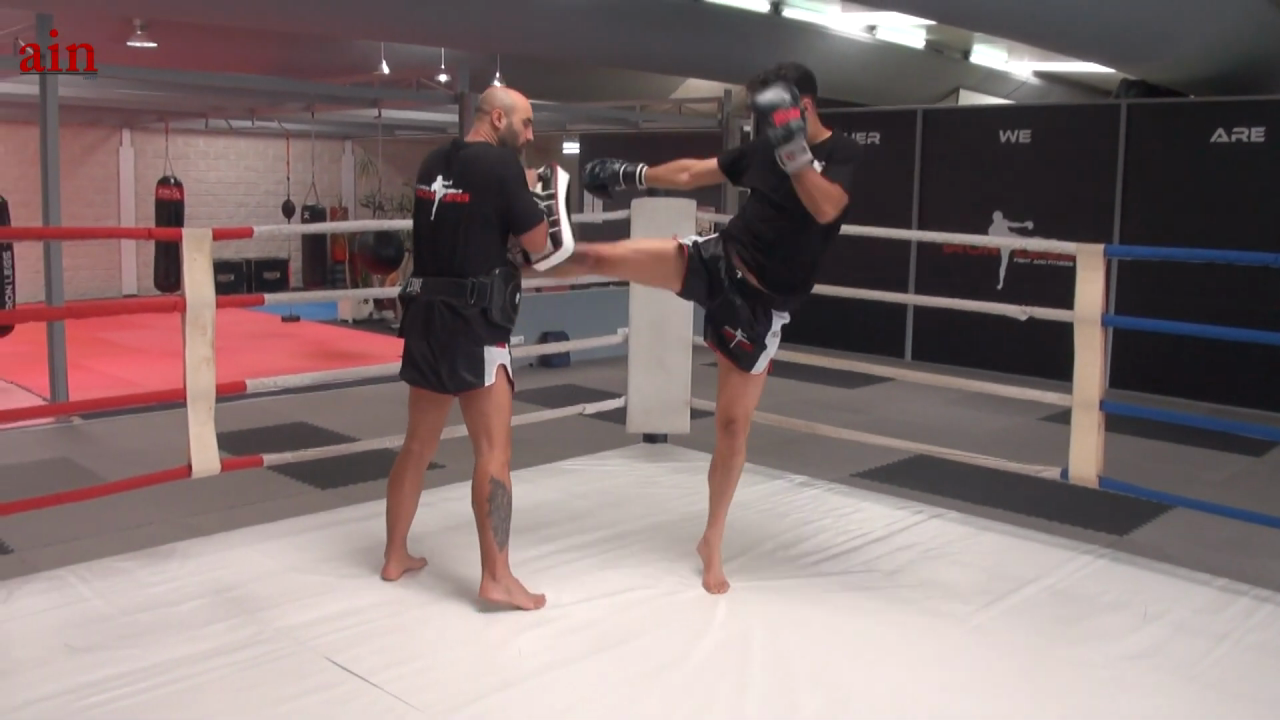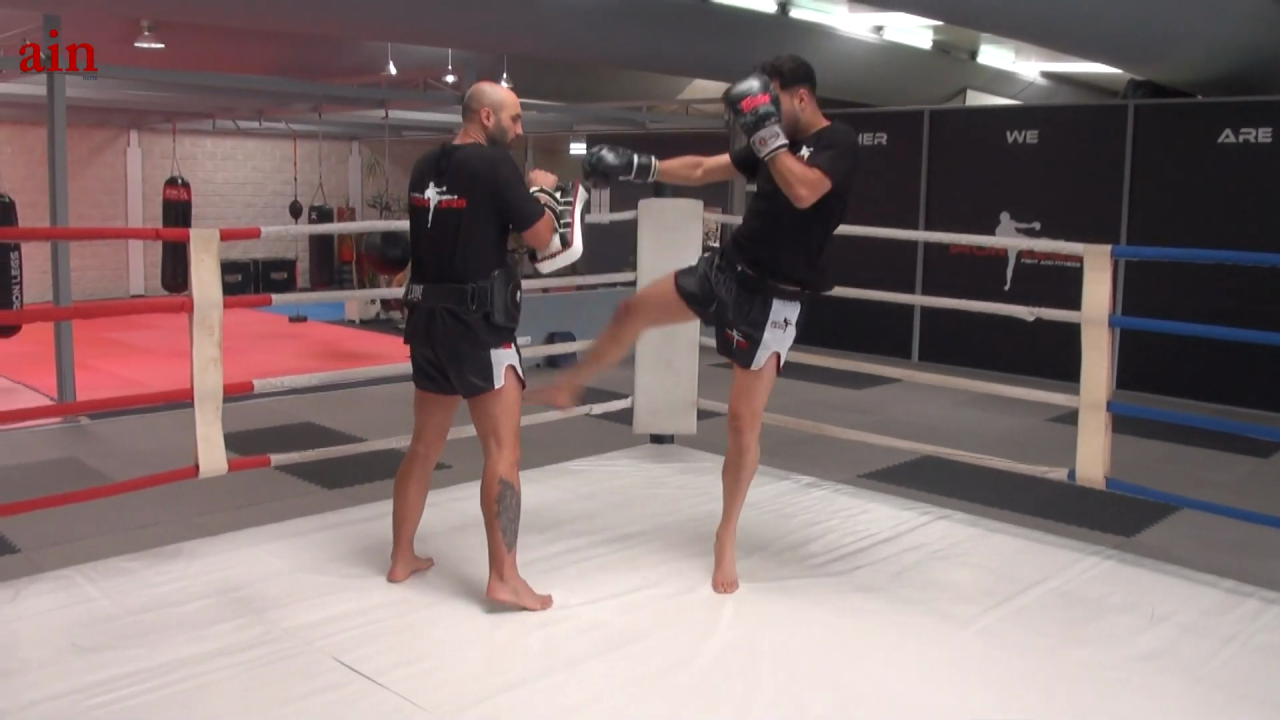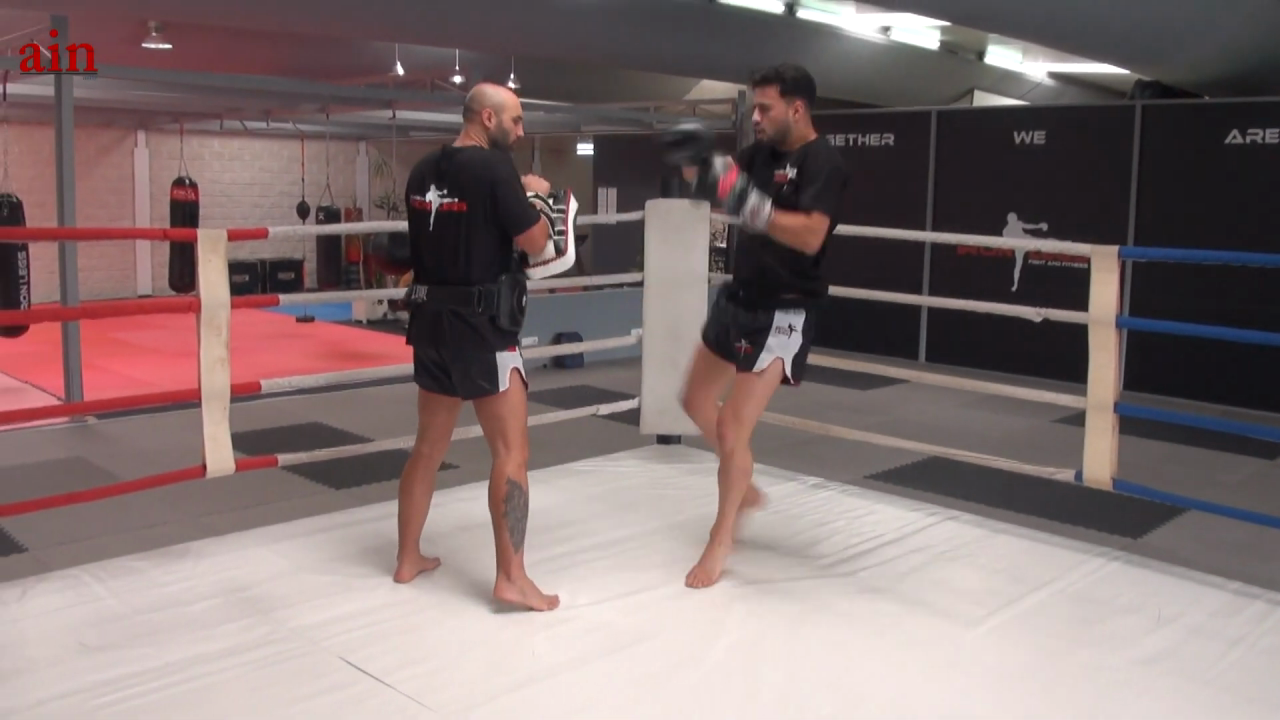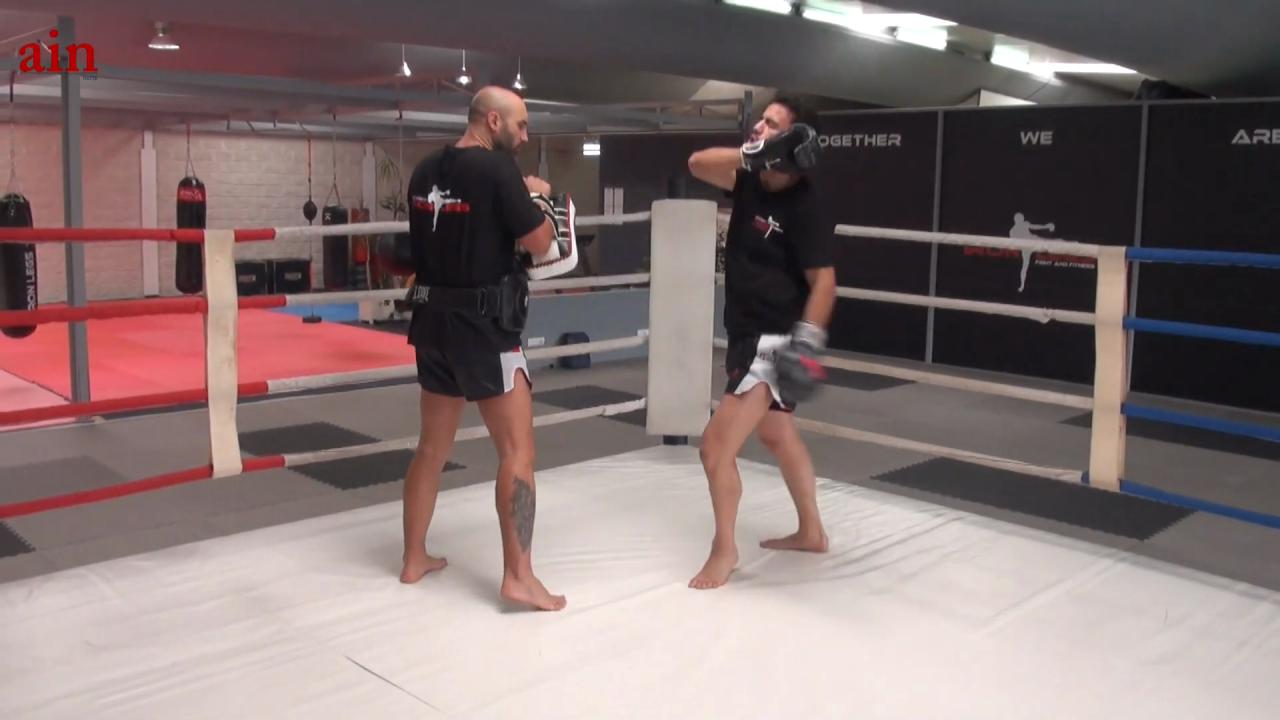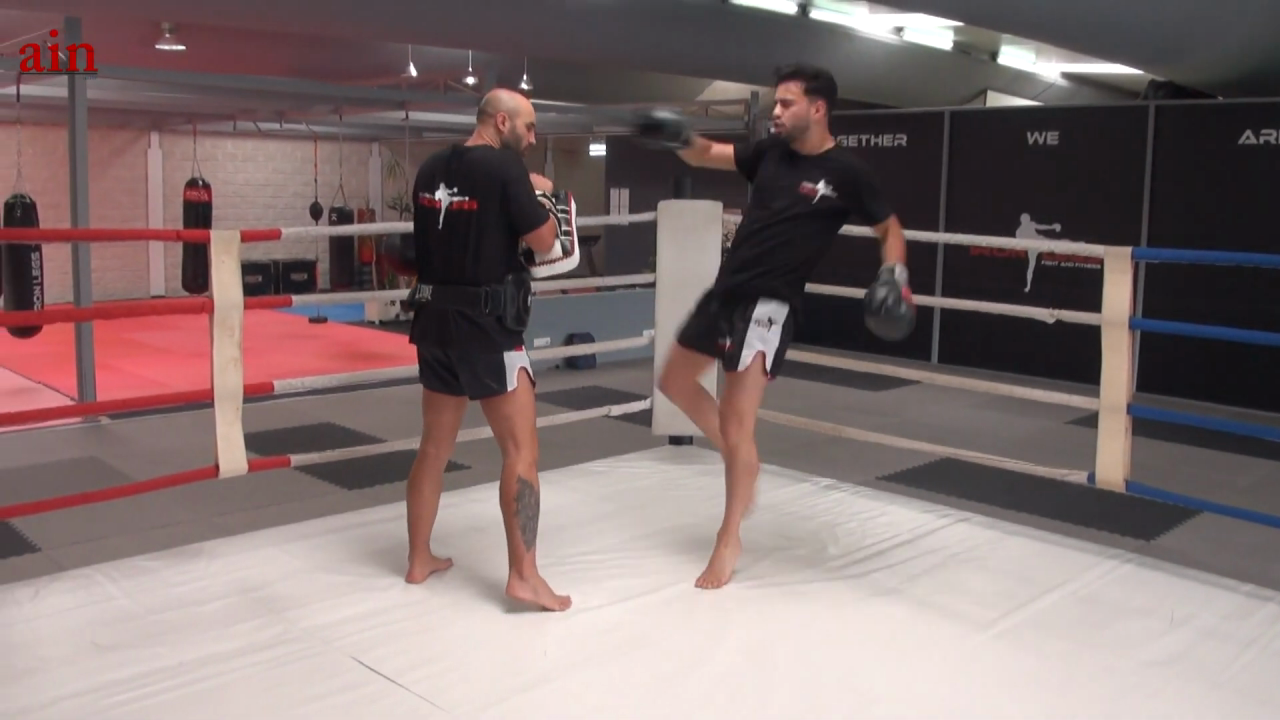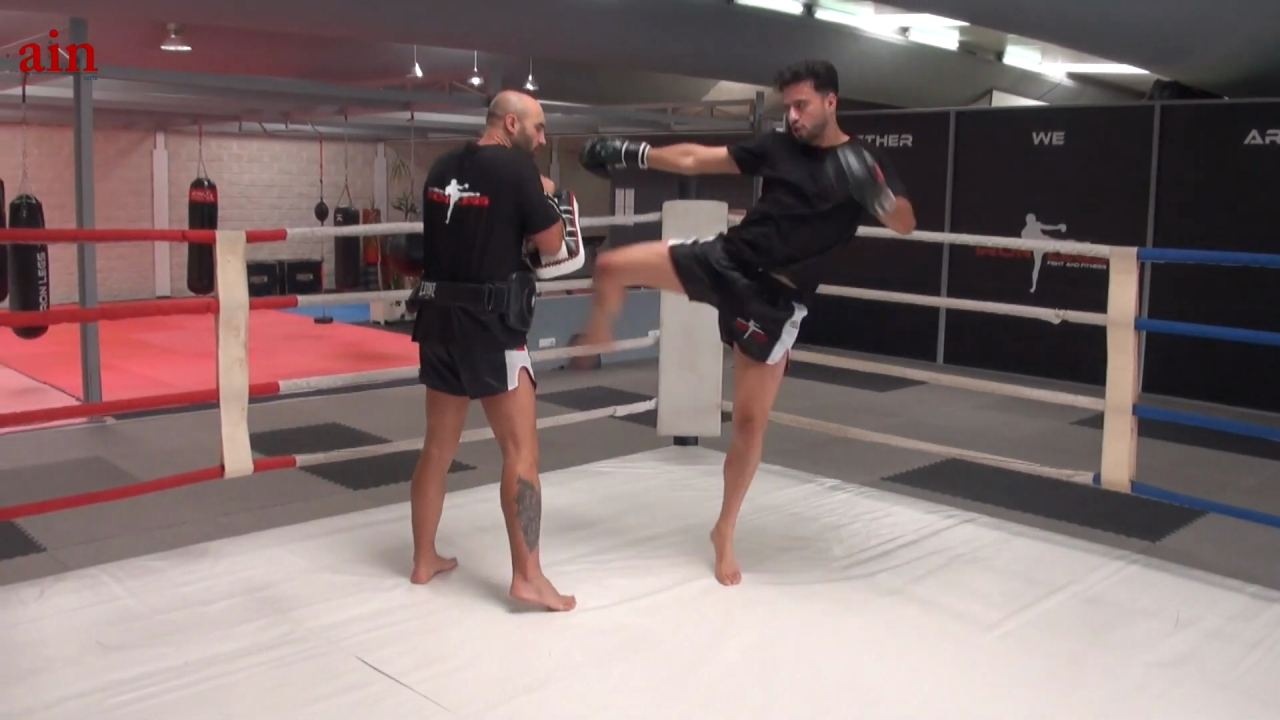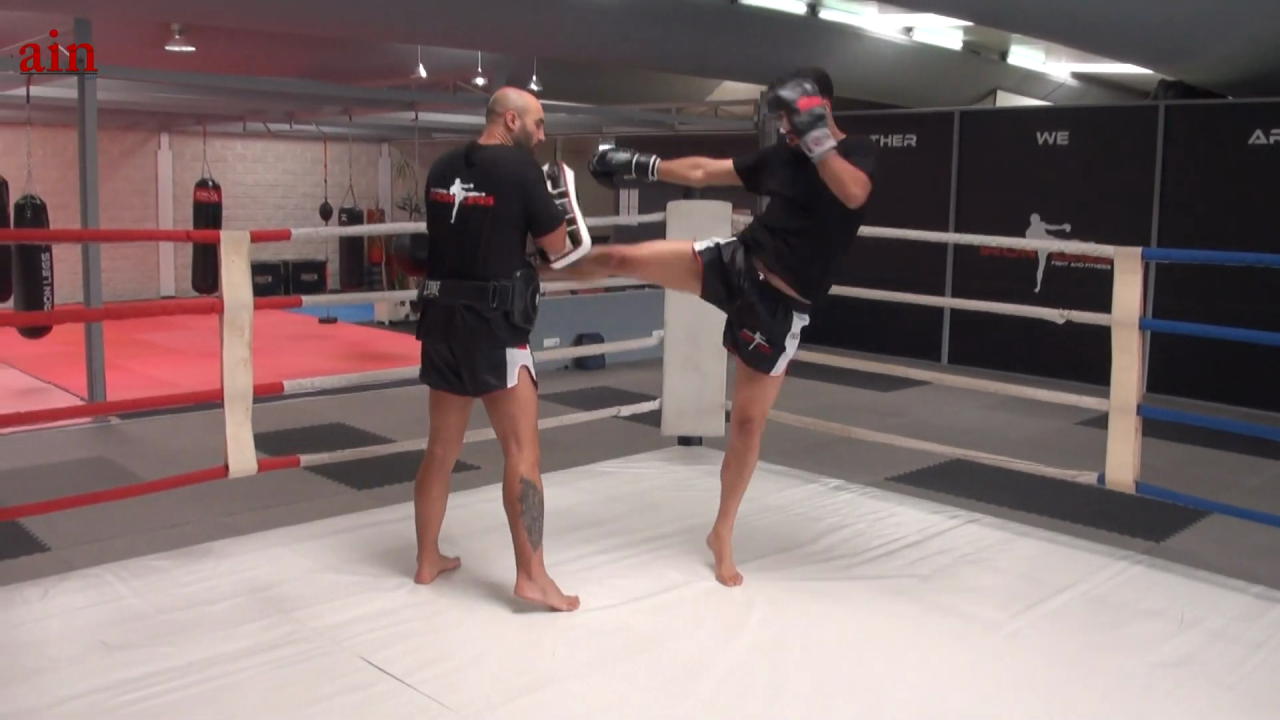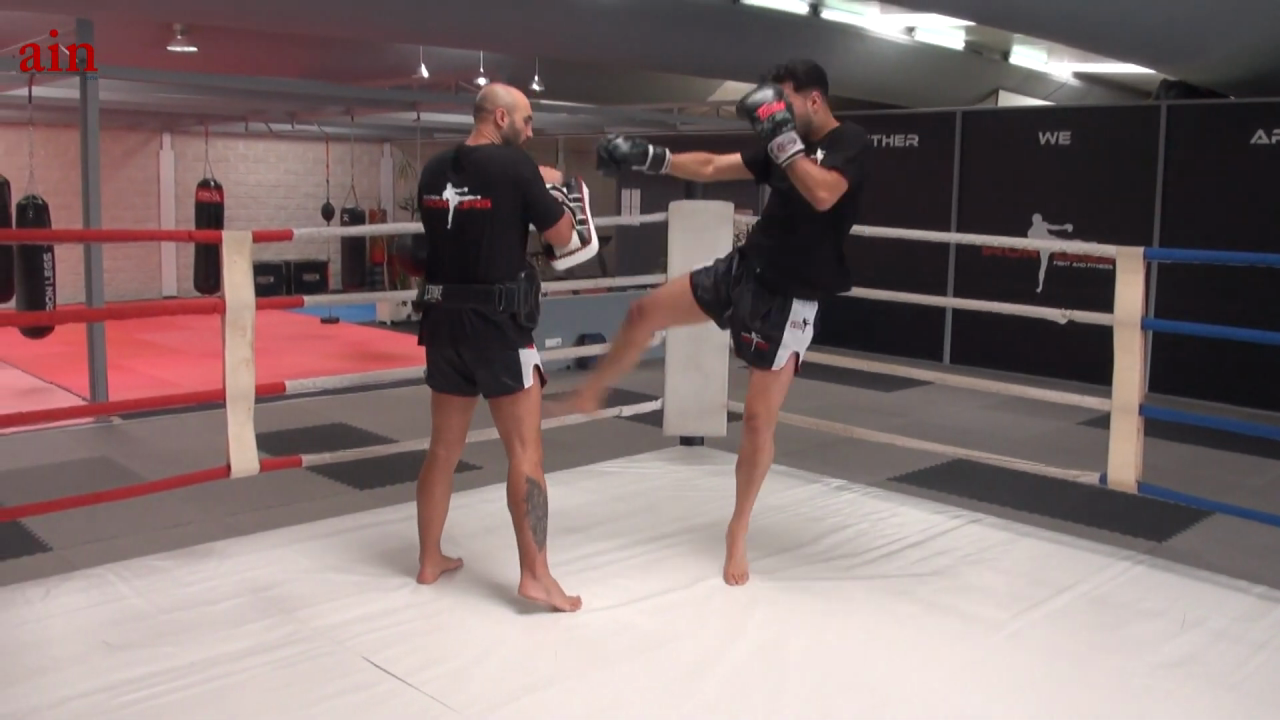
dt=0.1s
person 1, frame 1
left shoulder: (435, 163)
right shoulder: (499, 163)
right elbow: (536, 244)
right wrist: (540, 196)
left hip: (423, 314)
right hip: (473, 320)
left knee: (418, 444)
right knee: (494, 448)
left ankle: (395, 556)
right ankle: (496, 578)
person 1, frame 2
left shoulder: (425, 168)
right shoulder: (493, 162)
right elbow: (541, 238)
right wrist: (540, 189)
left hip: (428, 318)
right hip: (477, 323)
left knee: (425, 444)
right knee: (503, 449)
left ankle: (401, 558)
right ankle: (504, 578)
person 1, frame 3
left shoulder: (425, 170)
right shoulder: (493, 166)
right elbow: (534, 242)
right wrist: (533, 194)
left hip: (432, 320)
right hip: (482, 325)
left knee: (428, 447)
right knee: (511, 451)
left ankle: (408, 558)
right ankle: (511, 578)
person 1, frame 4
left shoulder: (426, 170)
right shoulder: (496, 168)
right elbow: (539, 244)
right wrist: (536, 196)
left hip: (434, 321)
right hip: (484, 326)
left knee: (432, 447)
right knee: (517, 450)
left ankle: (414, 558)
right ankle: (519, 576)
person 1, frame 5
left shoulder: (431, 168)
right shoulder: (503, 167)
right elbow: (543, 243)
right wrist: (541, 197)
left hip: (435, 321)
right hip: (487, 325)
left knee: (434, 446)
right knee: (521, 449)
left ankle: (419, 558)
right ankle: (524, 576)
person 1, frame 6
left shoulder: (443, 168)
right shoulder: (515, 166)
right elbow: (552, 245)
right wrist: (547, 196)
left hip: (439, 319)
right hip: (490, 323)
left knee: (438, 446)
right knee: (521, 449)
left ankle: (424, 560)
right ankle: (528, 576)
person 1, frame 7
left shoulder: (444, 166)
right shoulder: (518, 166)
right elbow: (555, 243)
right wrist: (545, 193)
left hip: (440, 317)
right hip: (492, 322)
left knee: (441, 446)
right knee: (522, 449)
left ankle: (428, 560)
right ankle: (532, 577)
person 1, frame 8
left shoulder: (434, 170)
right shoulder: (512, 163)
right elbow: (564, 236)
right wrist: (550, 187)
left hip: (444, 320)
right hip: (498, 324)
left knee: (443, 447)
right knee: (525, 449)
left ankle: (430, 560)
right ankle: (535, 576)
person 2, frame 1
left shoulder: (842, 155)
right shoulder: (762, 150)
left elbow: (825, 209)
right elbow: (692, 173)
left wrist: (790, 143)
right wrist: (626, 173)
left hip: (764, 303)
right hip: (716, 262)
left knee: (733, 427)
right knee: (606, 257)
left ankle: (713, 541)
person 2, frame 2
left shoulder: (837, 143)
right shoulder: (769, 142)
left elbow: (803, 193)
right elbow: (703, 170)
left wrist: (765, 129)
right wrist: (635, 166)
left hip: (771, 300)
right hip: (726, 270)
left knee: (742, 427)
right knee: (634, 312)
left ankle: (725, 542)
right ankle: (568, 386)
person 2, frame 3
left shoulder: (823, 165)
right shoulder: (763, 153)
left elbow: (811, 239)
right elbow: (703, 180)
left wrist: (743, 200)
right wrist: (690, 159)
left hip: (781, 312)
right hip: (740, 295)
left knee: (731, 429)
right knee: (694, 401)
left ankle: (718, 546)
right ankle: (743, 490)
person 2, frame 4
left shoulder: (805, 207)
right shoulder: (753, 175)
left elbow: (823, 284)
right elbow: (698, 164)
left wrist: (806, 348)
right wrist: (759, 151)
left hip: (772, 341)
right hip: (746, 330)
left knee: (715, 446)
right knee: (777, 438)
left ankle: (724, 551)
right ankle: (811, 531)
person 2, frame 5
left shoulder: (847, 173)
right shoulder: (773, 149)
left elbow: (889, 229)
right elbow: (708, 154)
left wrist: (893, 279)
right wrist: (675, 132)
left hip: (765, 304)
right hip: (731, 284)
left knee: (736, 424)
right knee: (674, 383)
left ankle: (729, 542)
right ankle: (739, 458)
person 2, frame 6
left shoulder: (859, 163)
right shoulder: (777, 146)
left elbow: (904, 223)
right elbow: (695, 159)
left wrist: (877, 191)
right wrist: (629, 153)
left hip: (776, 300)
right hip: (726, 261)
left knee: (750, 421)
right knee: (611, 265)
left ankle: (725, 531)
right ankle: (598, 330)
person 2, frame 7
left shoulder: (855, 154)
right shoulder: (780, 154)
left elbow: (853, 195)
right elbow: (704, 171)
left wrist: (815, 129)
right wrist: (639, 165)
left hip: (782, 307)
right hip: (735, 264)
left knee: (748, 423)
right knee: (623, 258)
left ankle: (722, 534)
right ankle: (553, 269)
person 2, frame 8
left shoulder: (850, 143)
right shoulder: (783, 146)
left elbow: (823, 196)
right elbow: (712, 167)
left wrist: (779, 133)
right wrist: (648, 156)
left hip: (788, 303)
right hip: (741, 271)
left knee: (759, 421)
right knee: (644, 313)
left ankle: (738, 533)
right ankle: (592, 392)
